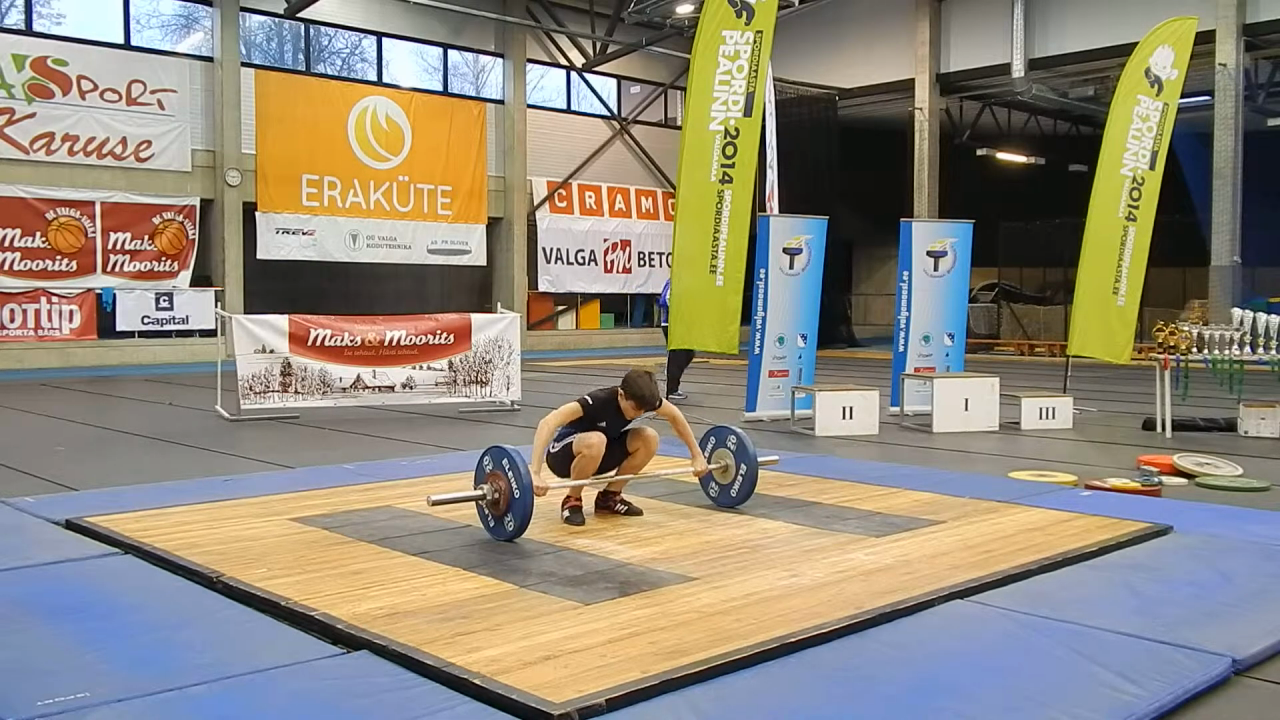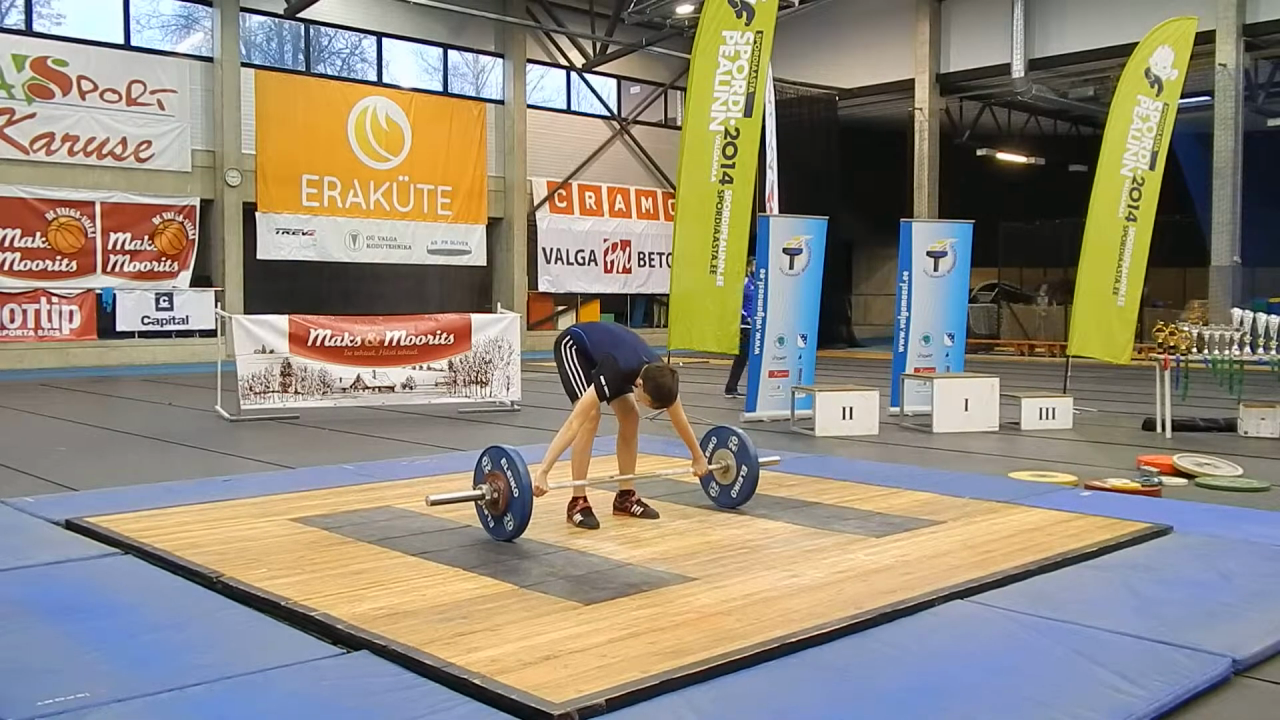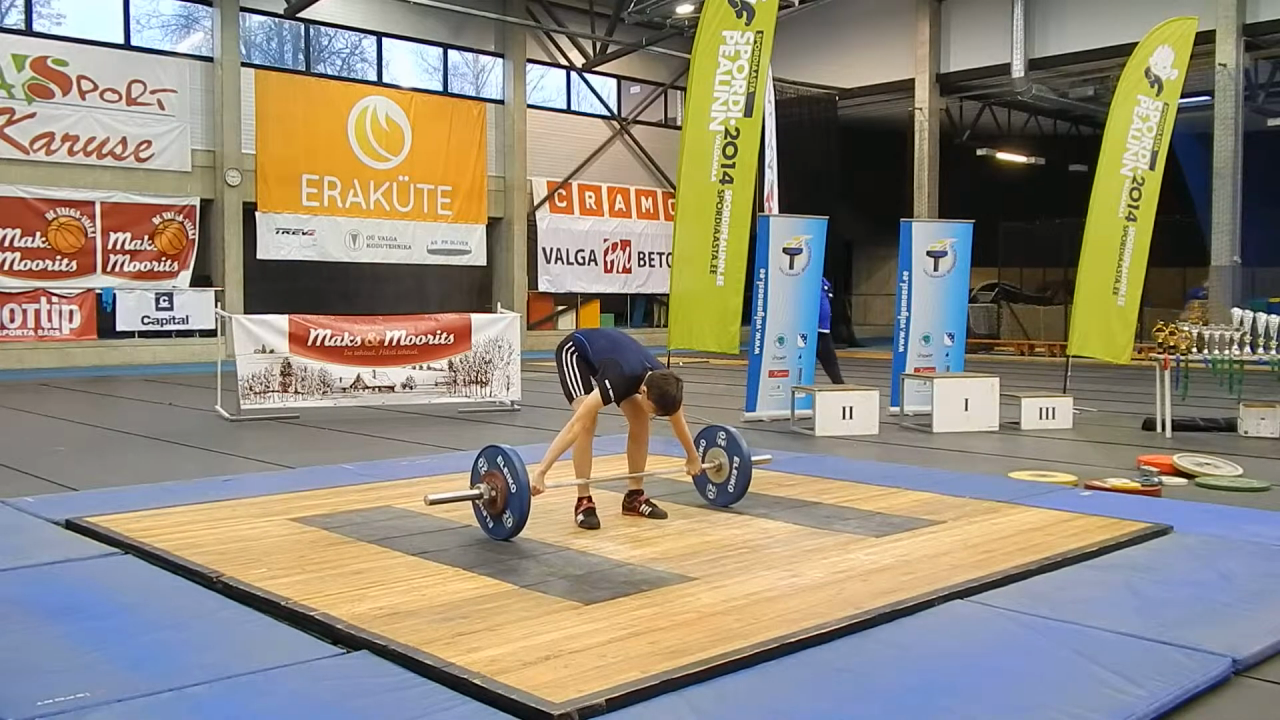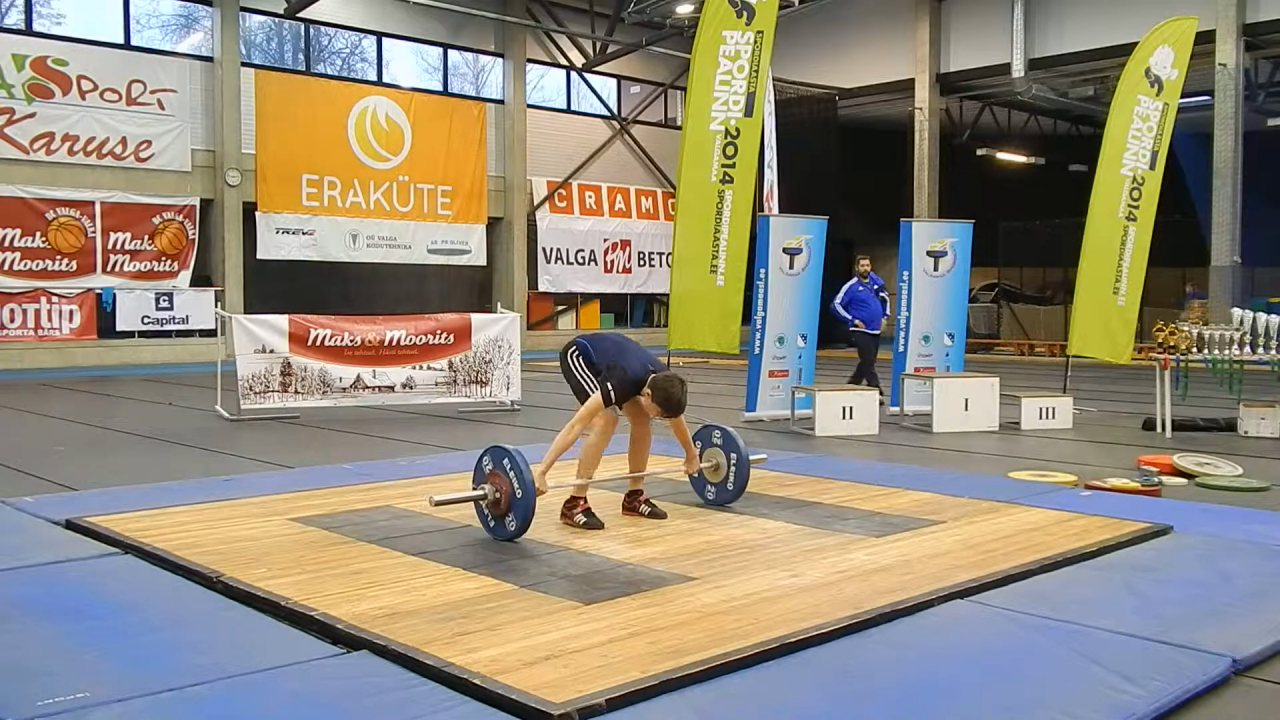
dt=0.7s
person 1, frame 1
left shoulder: (643, 397)
right shoulder: (597, 401)
left elbow: (675, 417)
right elbow: (546, 424)
left wrist: (697, 455)
right wrist: (535, 472)
right hip: (564, 454)
left knee: (650, 439)
right knee: (596, 442)
left ankle: (609, 495)
right ankle: (572, 501)
person 1, frame 2
left shoulder: (659, 375)
right shoulder: (615, 372)
left elbow: (679, 418)
right elbow: (574, 423)
left wrist: (698, 457)
right wrist: (542, 472)
left hip: (602, 344)
right hip: (573, 345)
left knee: (630, 418)
right knee: (590, 417)
left ankle: (625, 496)
right ankle: (578, 502)
person 1, frame 3
left shoulder: (664, 382)
right shoulder: (620, 379)
left elbow: (678, 421)
right elbow: (574, 426)
left wrist: (693, 458)
right wrist: (540, 472)
left hip: (606, 349)
right hip: (575, 350)
left knee: (640, 419)
right knee: (586, 421)
left ankle: (634, 496)
right ankle: (584, 502)
person 1, frame 4
left shoulder: (665, 383)
right shoulder: (622, 381)
left elbow: (678, 420)
right elbow: (576, 426)
left wrist: (692, 456)
right wrist: (541, 471)
left hip: (606, 352)
right hip: (578, 354)
left knee: (642, 419)
right knee: (606, 420)
left ankle: (634, 496)
right ankle: (576, 502)
